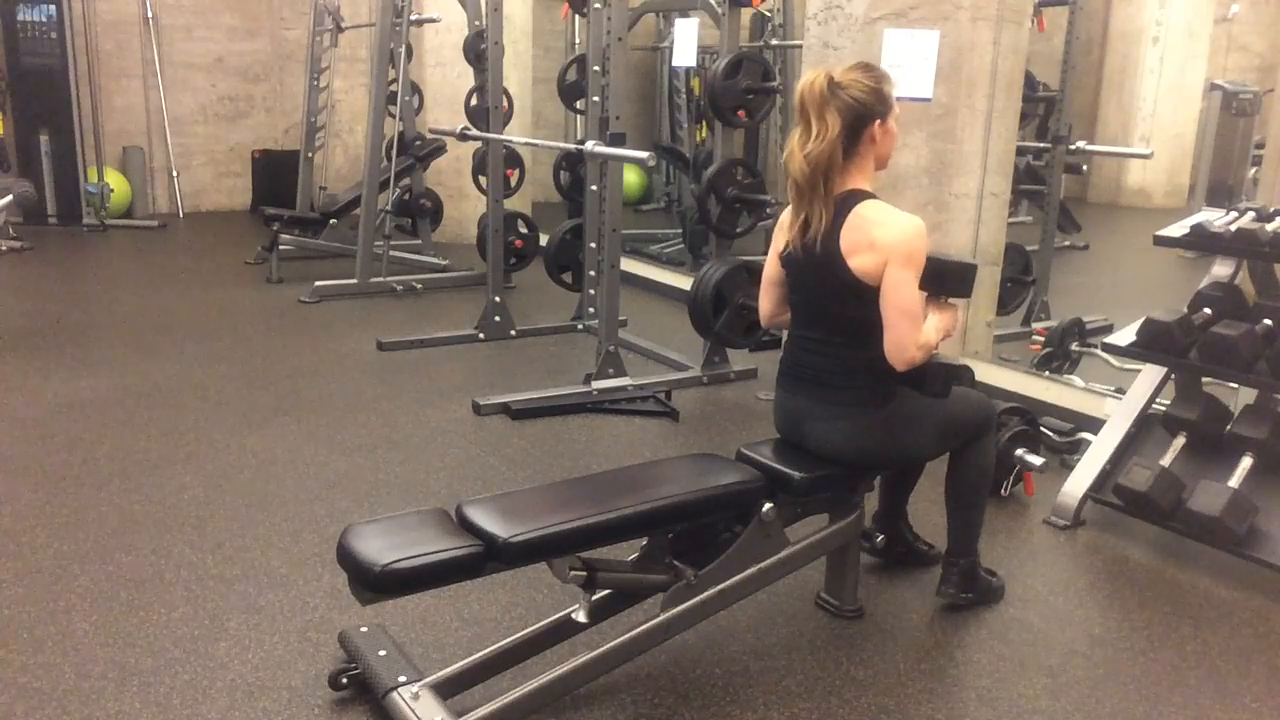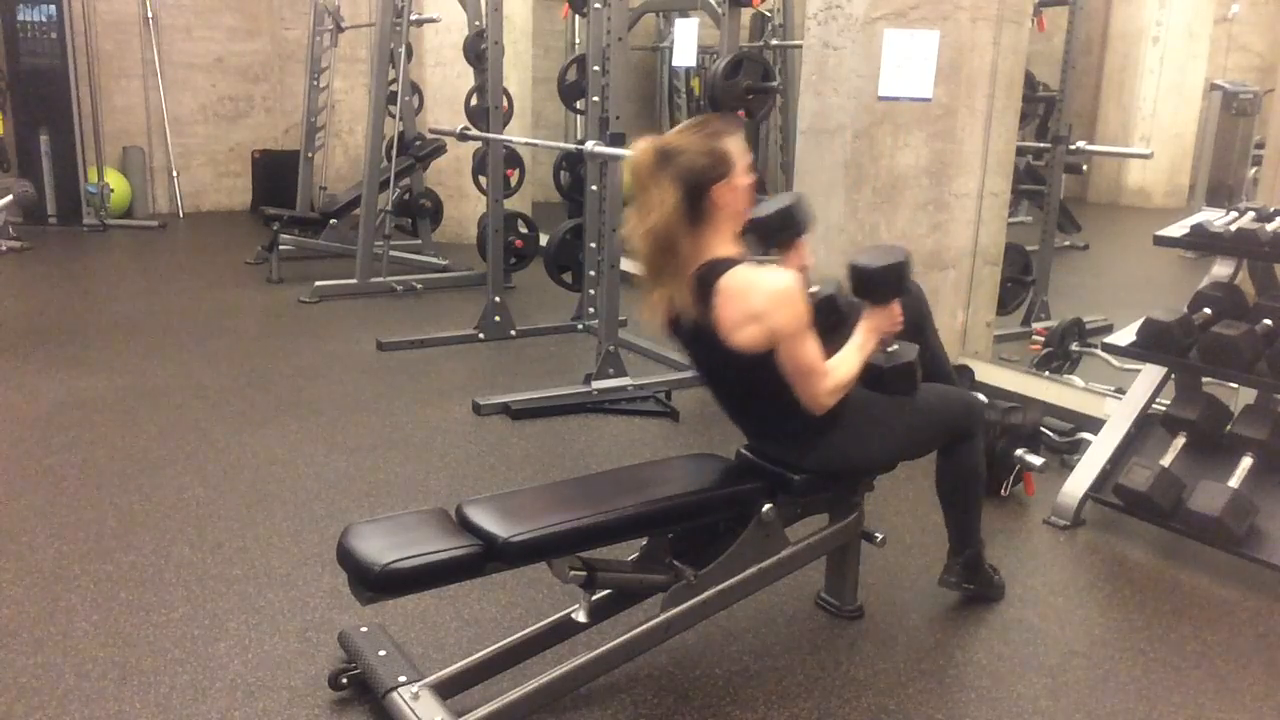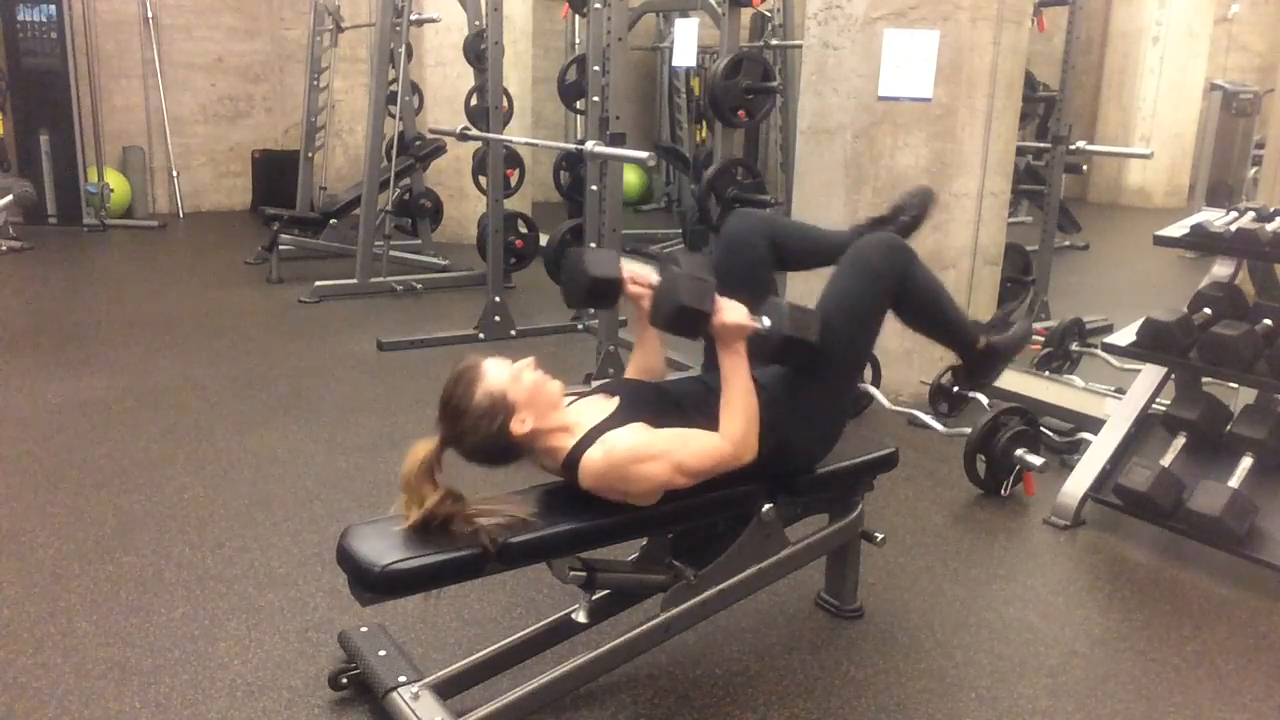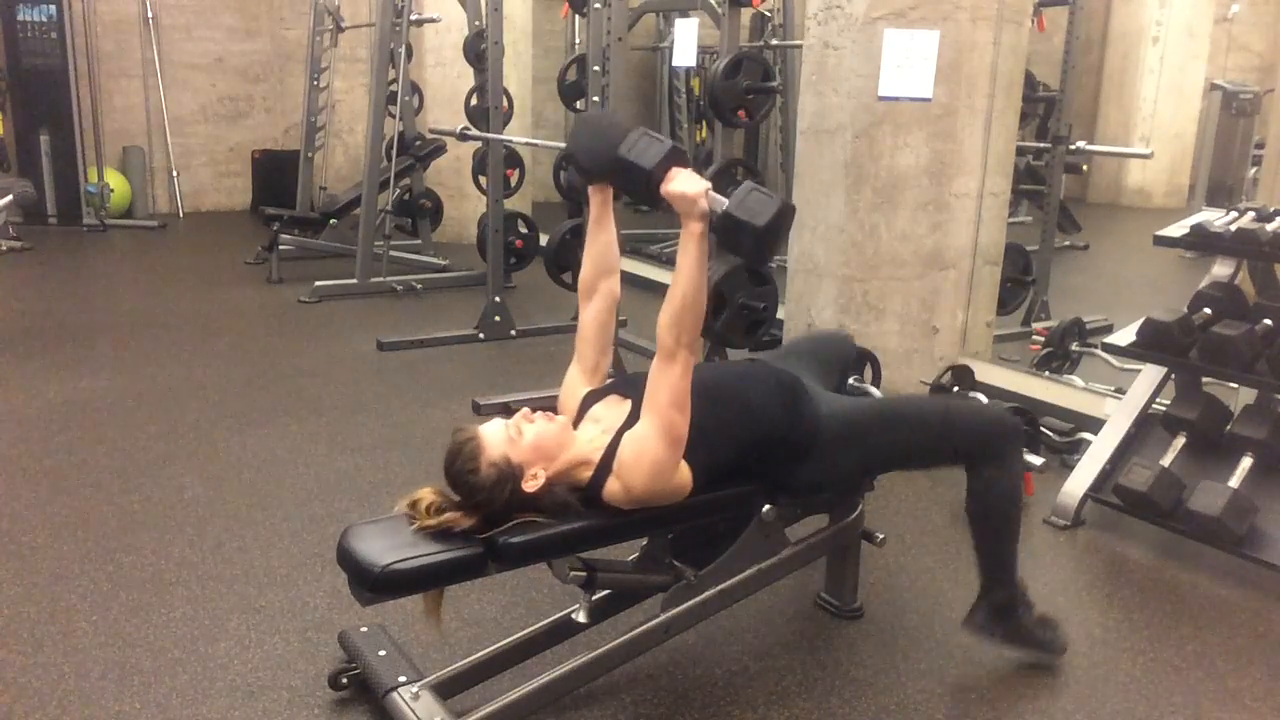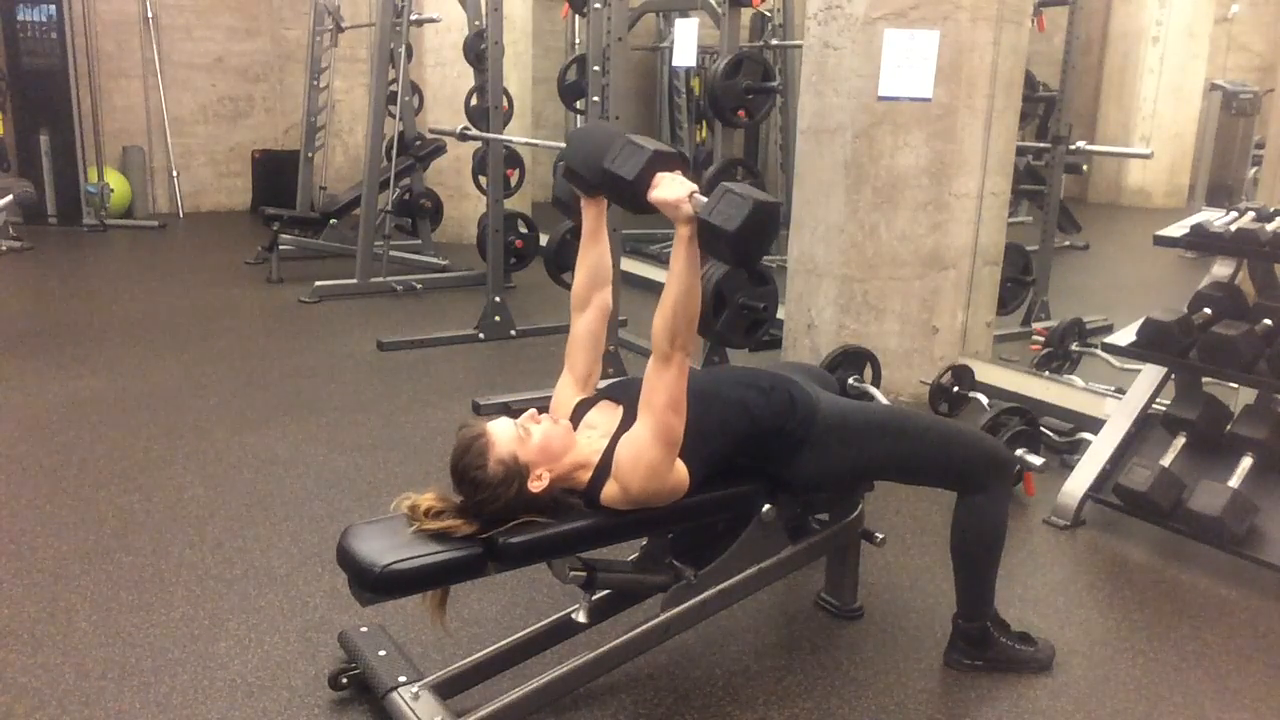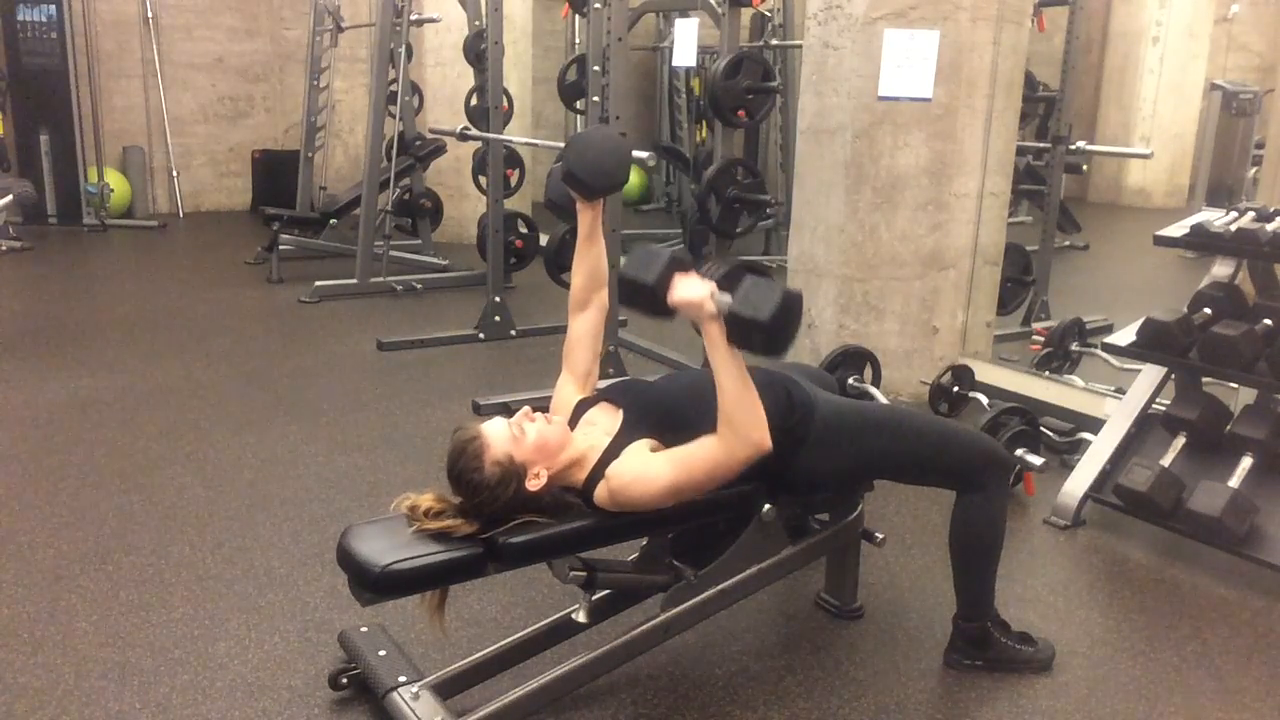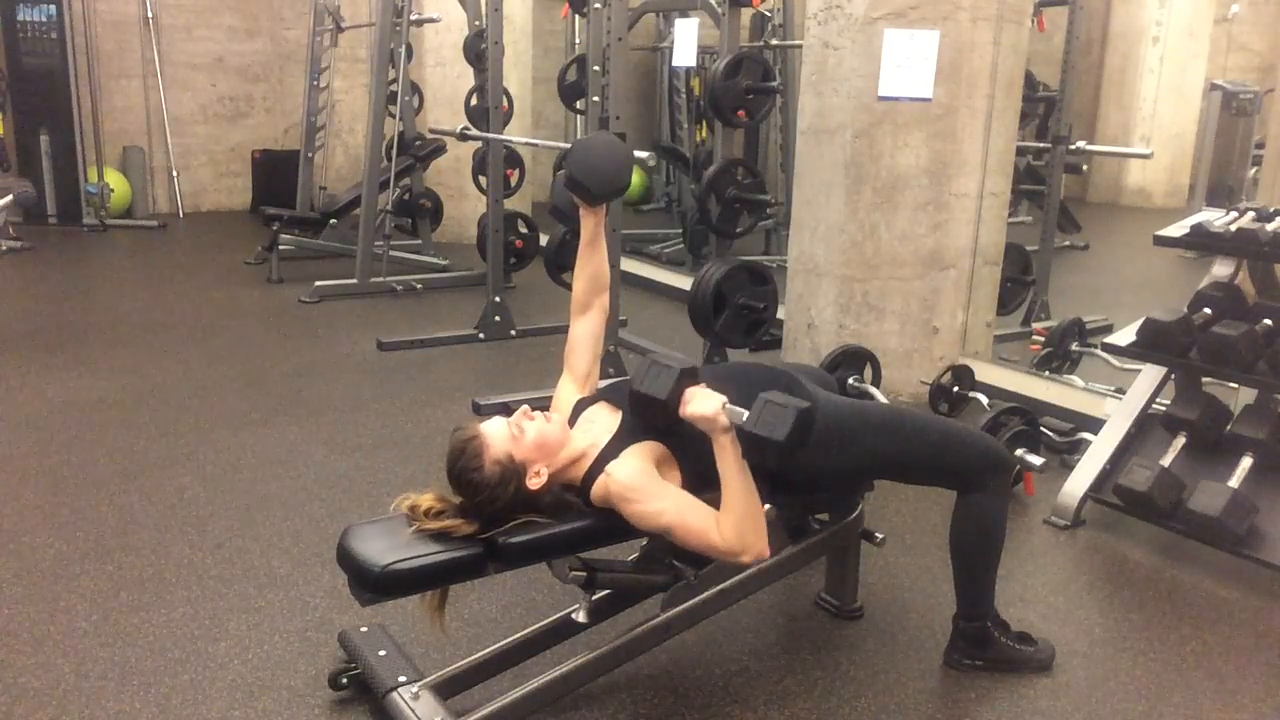
dt=0.7s
person 1, frame 1
left shoulder: (794, 213)
right shoulder: (896, 230)
left elbow: (771, 315)
right elbow: (904, 353)
right wrist: (939, 321)
left hip: (793, 411)
right hip: (854, 427)
left knee: (919, 402)
right knee: (976, 414)
left ankle: (891, 530)
right ankle: (962, 571)
person 1, frame 2
left shoulder: (671, 275)
right shoulder: (768, 289)
right elbow: (823, 394)
left wrist: (788, 275)
right wrist: (872, 330)
left hip: (769, 423)
right hip: (817, 438)
left knee: (906, 295)
right knee: (966, 413)
left ankle: (948, 389)
right ankle: (965, 561)
person 1, frame 3
left shoulder: (567, 422)
right shoulder: (607, 462)
right elbow: (740, 449)
left wrist: (643, 313)
right wrist: (733, 350)
left hip: (729, 393)
right hip: (784, 425)
left knee: (746, 228)
right knee: (881, 255)
left ankle: (872, 233)
right ankle: (977, 350)
person 1, frame 4
left shoulder: (578, 410)
right shoulder: (634, 473)
left elbow: (597, 300)
right elbow: (677, 350)
left wrist: (601, 196)
right wrist: (694, 225)
left hip: (776, 387)
right hip: (806, 432)
left knee: (834, 342)
right knee: (996, 432)
left ankle: (829, 492)
right ankle: (1001, 605)
person 1, frame 5
left shoulder: (572, 411)
right shoulder: (632, 476)
left elbow: (590, 309)
right elbow: (672, 353)
left wrist: (594, 208)
right wrist: (684, 229)
right hip: (799, 435)
left knee: (824, 372)
right knee: (991, 464)
right ankle: (976, 635)
person 1, frame 6
left shoulder: (570, 411)
right shoulder: (623, 480)
left elbow: (588, 309)
right elbow: (751, 443)
left wrist: (589, 210)
right wrist: (711, 324)
right hip: (801, 435)
right knee: (989, 463)
right ankle: (976, 635)
person 1, frame 7
left shoulder: (572, 409)
right shoulder: (619, 481)
left elbow: (589, 312)
right elbow: (748, 547)
left wrist: (592, 216)
right wrist: (723, 432)
right hip: (801, 431)
right knee: (989, 463)
right ankle: (977, 634)
